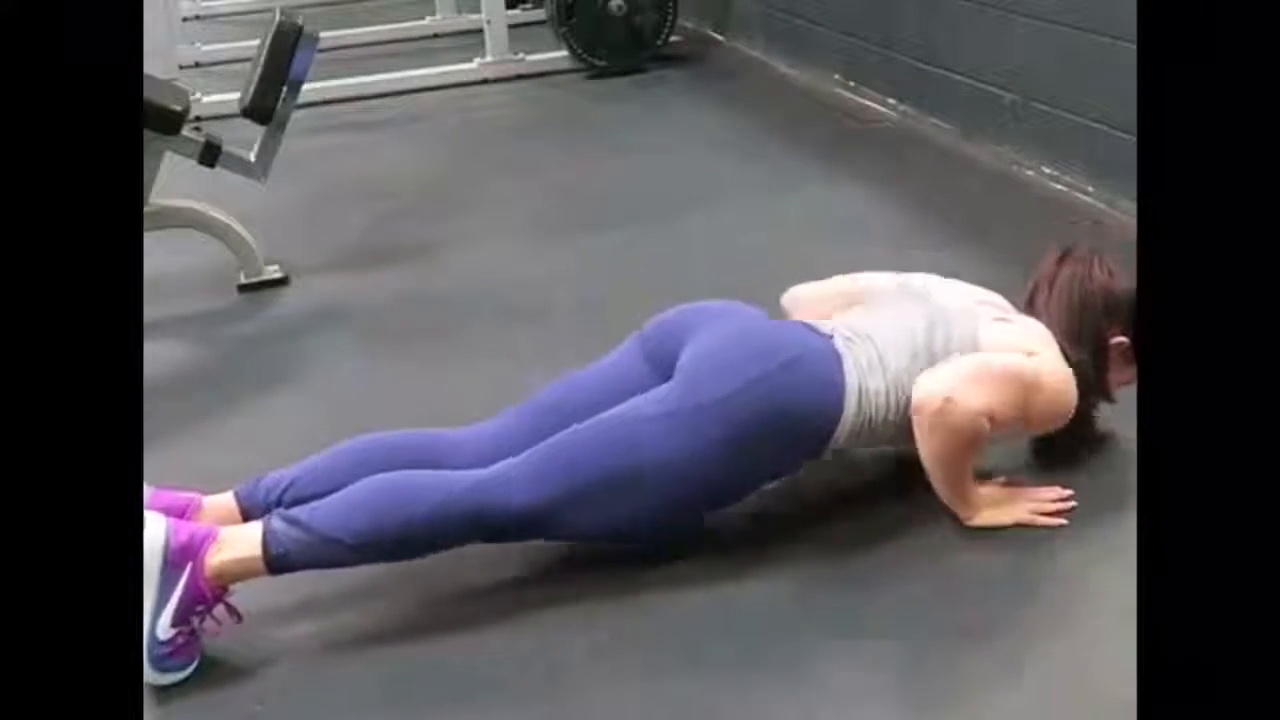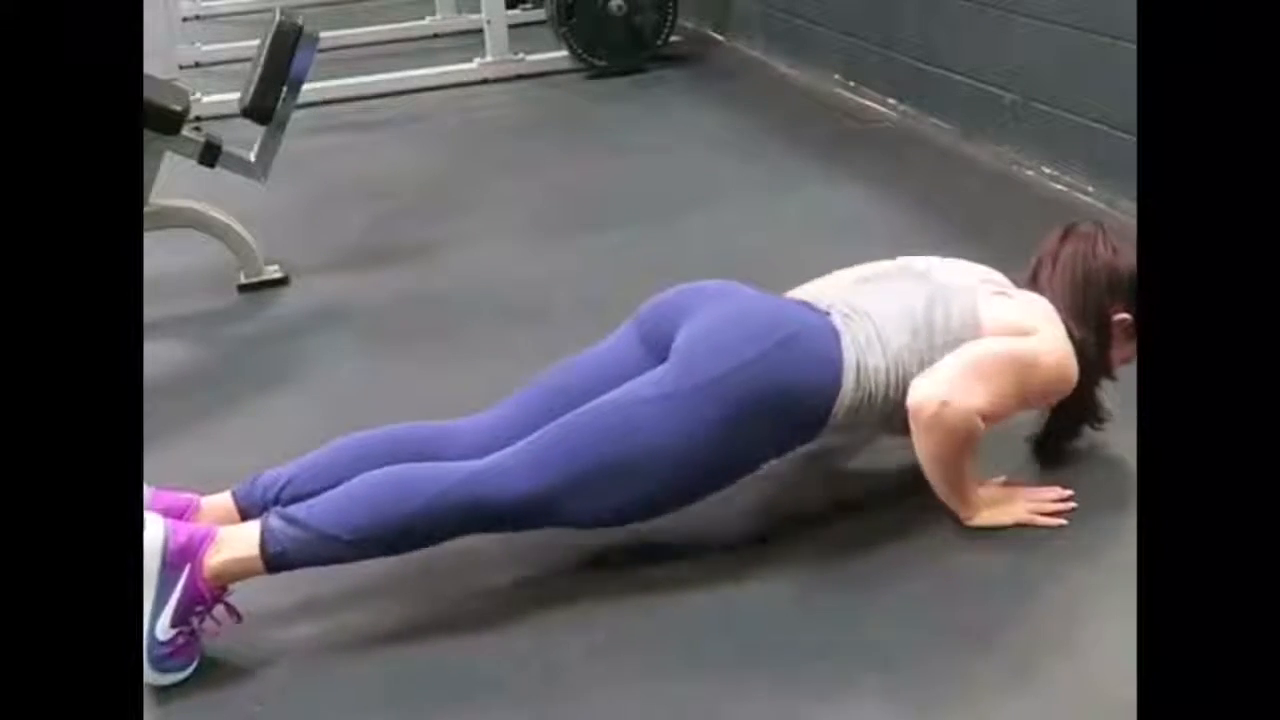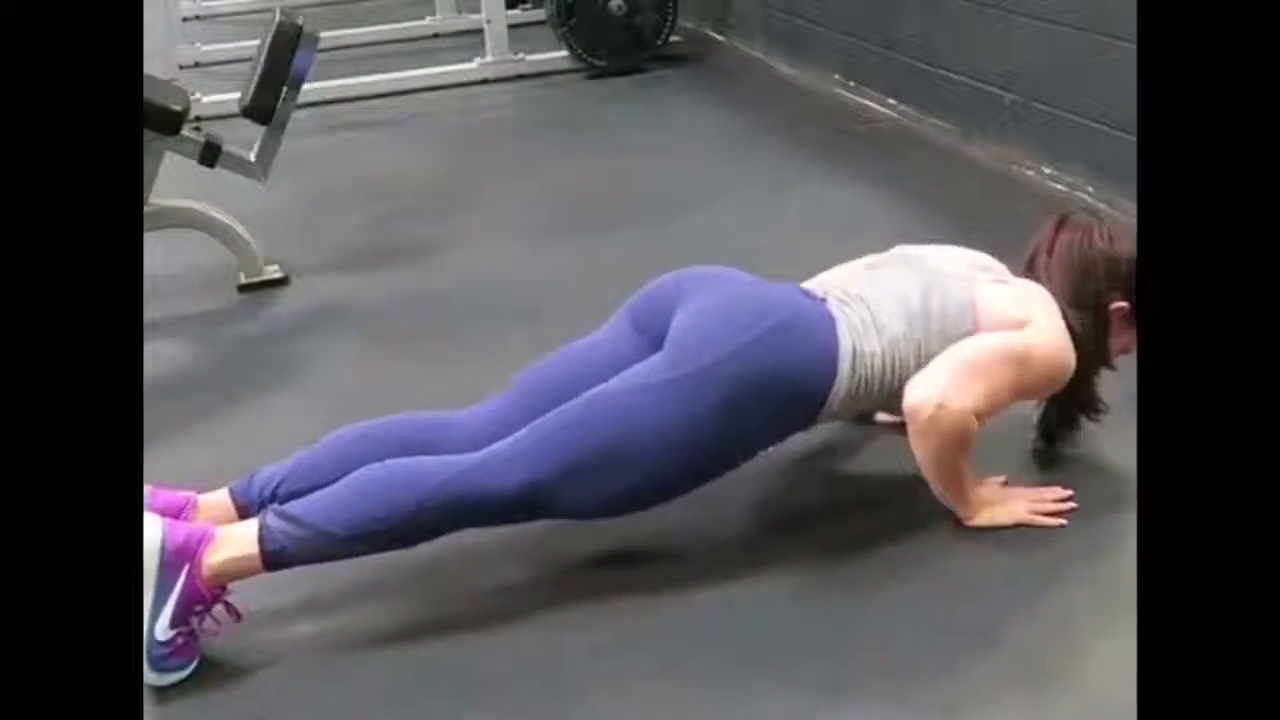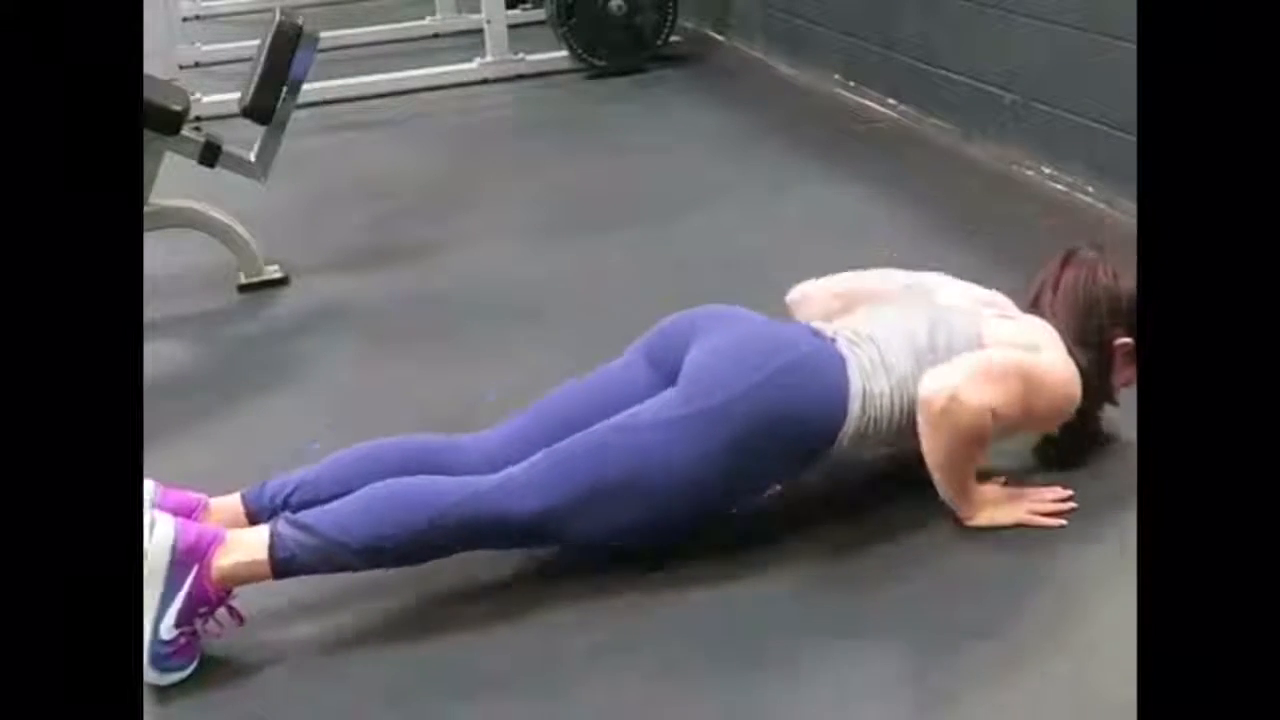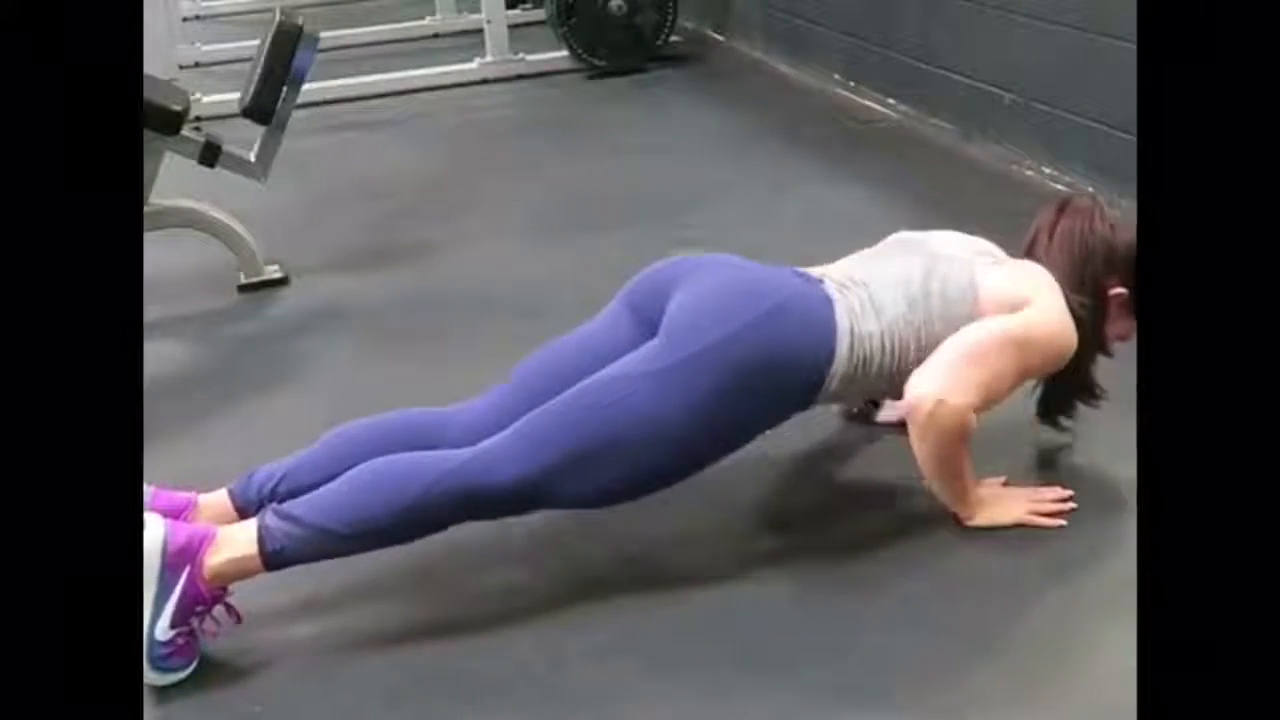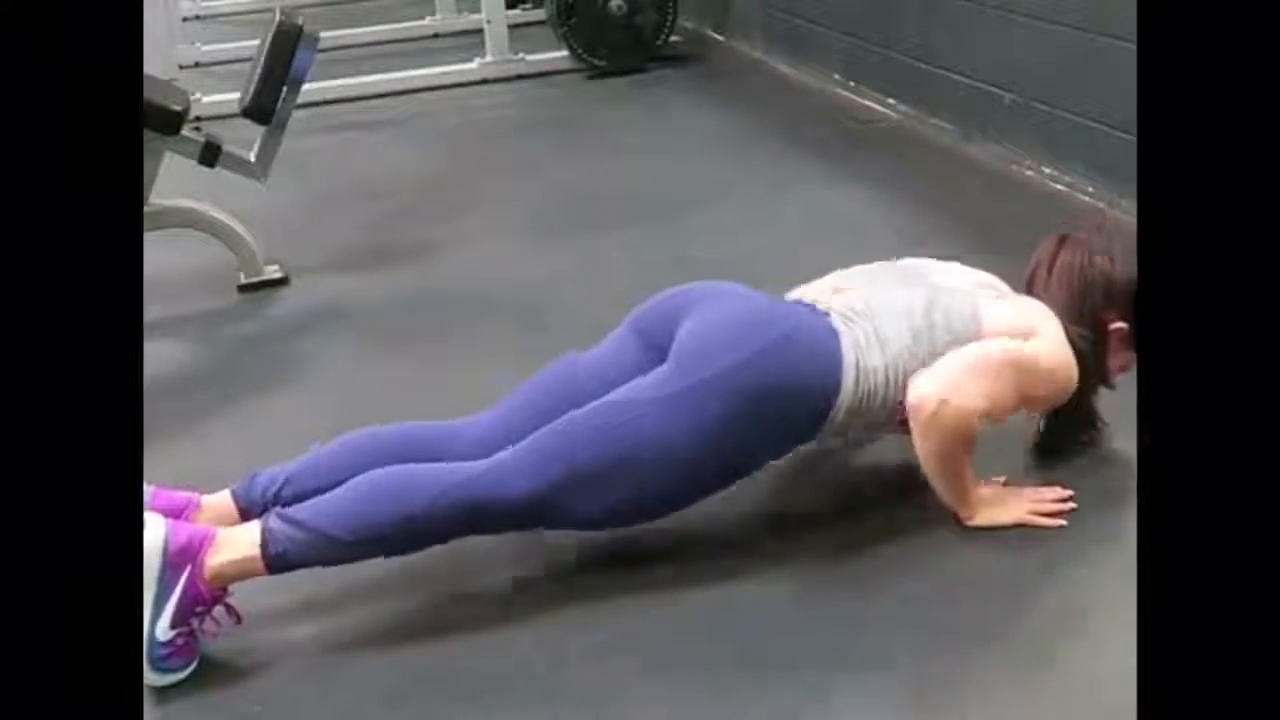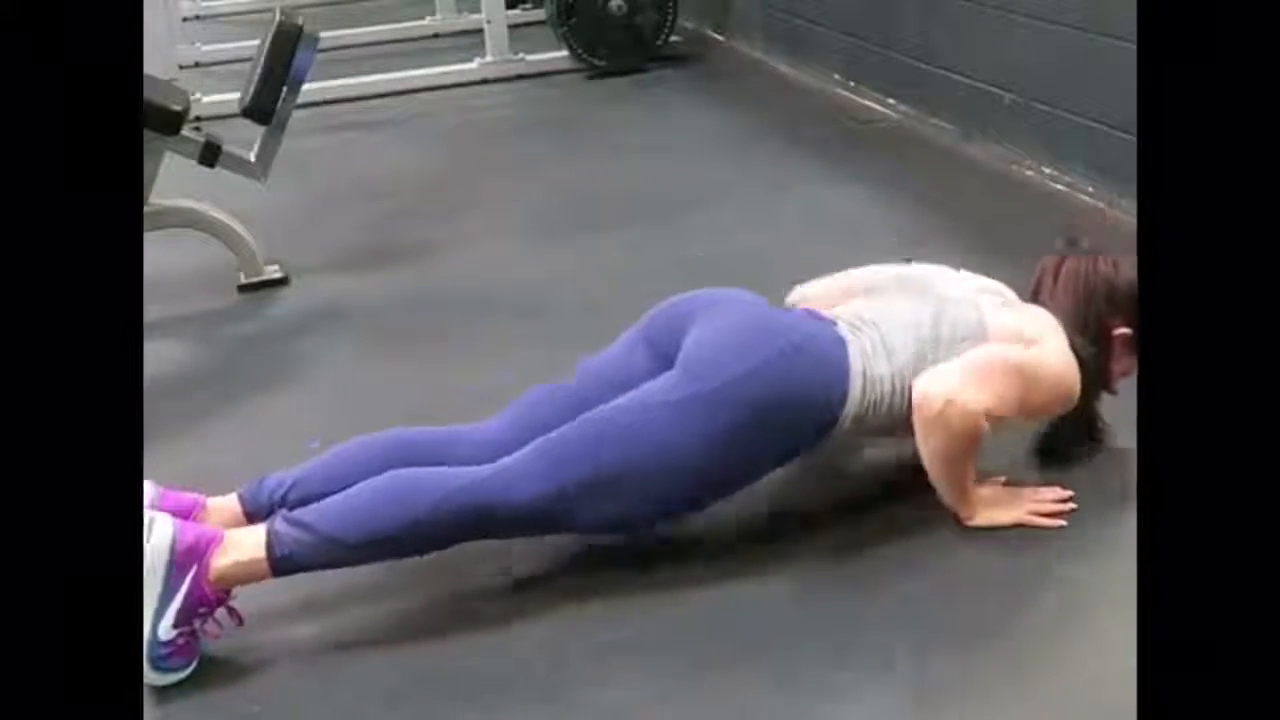
dt=0.2s
person 1, frame 1
left shoulder: (965, 293)
right shoulder: (1052, 377)
left elbow: (802, 296)
right elbow: (941, 400)
right wrist: (967, 503)
left hip: (714, 327)
right hip: (766, 396)
left knee: (471, 451)
right knee: (502, 501)
left ankle: (194, 510)
right ankle: (206, 556)
person 1, frame 2
left shoulder: (971, 276)
right shoulder: (1053, 350)
right elbow: (939, 405)
right wrist: (969, 501)
left hip: (711, 309)
right hip: (760, 375)
left knee: (470, 446)
right knee: (503, 489)
left ankle: (192, 509)
right ankle: (203, 556)
person 1, frame 3
left shoulder: (965, 263)
right shoulder: (1051, 341)
right elbow: (937, 403)
right wrist: (966, 502)
left hip: (707, 294)
right hip: (763, 363)
left knee: (469, 434)
right knee: (501, 481)
left ankle: (195, 508)
right ankle: (202, 558)
person 1, frame 4
left shoulder: (965, 293)
right shoulder: (1056, 371)
left elbow: (806, 295)
right elbow: (949, 404)
right wrist: (970, 503)
left hip: (718, 332)
right hip: (767, 401)
left knee: (478, 458)
right knee: (512, 504)
left ankle: (202, 510)
right ankle: (213, 562)
person 1, frame 5
left shoulder: (972, 252)
right shoulder: (1051, 321)
right elbow: (935, 402)
left wrist: (865, 381)
right wrist: (966, 501)
left hip: (705, 282)
right hip: (753, 349)
left knee: (466, 431)
right knee: (501, 476)
left ankle: (191, 509)
right ankle: (202, 557)
person 1, frame 6
left shoulder: (968, 281)
right shoulder: (1052, 357)
right elbow: (938, 402)
right wrist: (967, 503)
left hip: (708, 306)
right hip: (765, 374)
left knee: (471, 441)
right knee: (505, 489)
left ankle: (195, 509)
right ankle: (205, 558)
person 1, frame 7
left shoulder: (973, 285)
right shoulder: (1056, 363)
right elbow: (943, 403)
right wrist: (970, 501)
left hip: (719, 315)
right hip: (765, 383)
left knee: (476, 452)
right knee: (512, 493)
left ankle: (192, 508)
right ankle: (210, 558)
